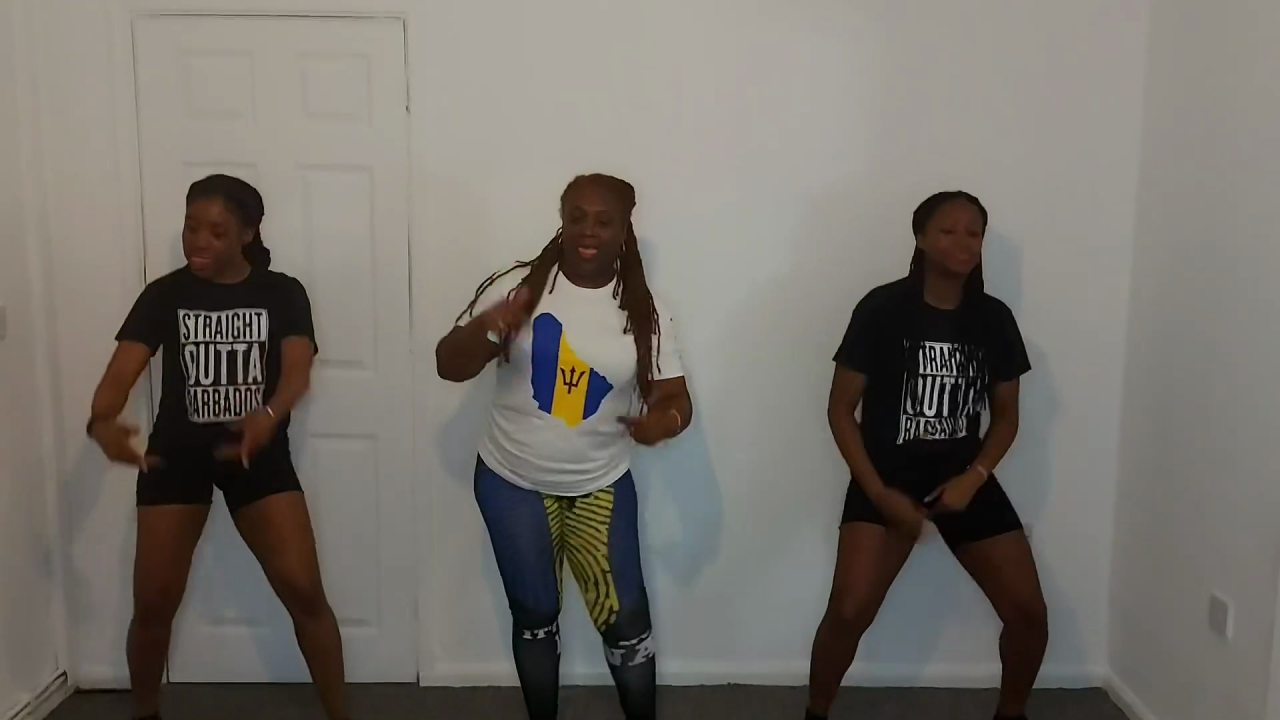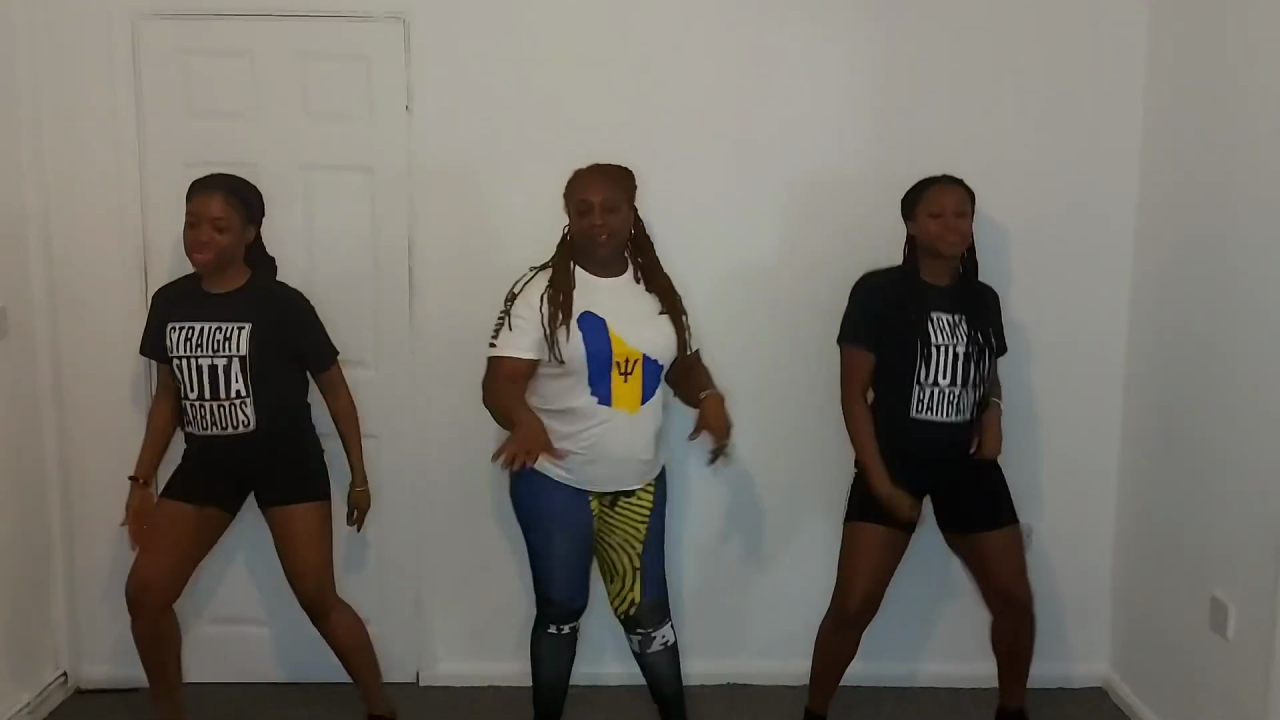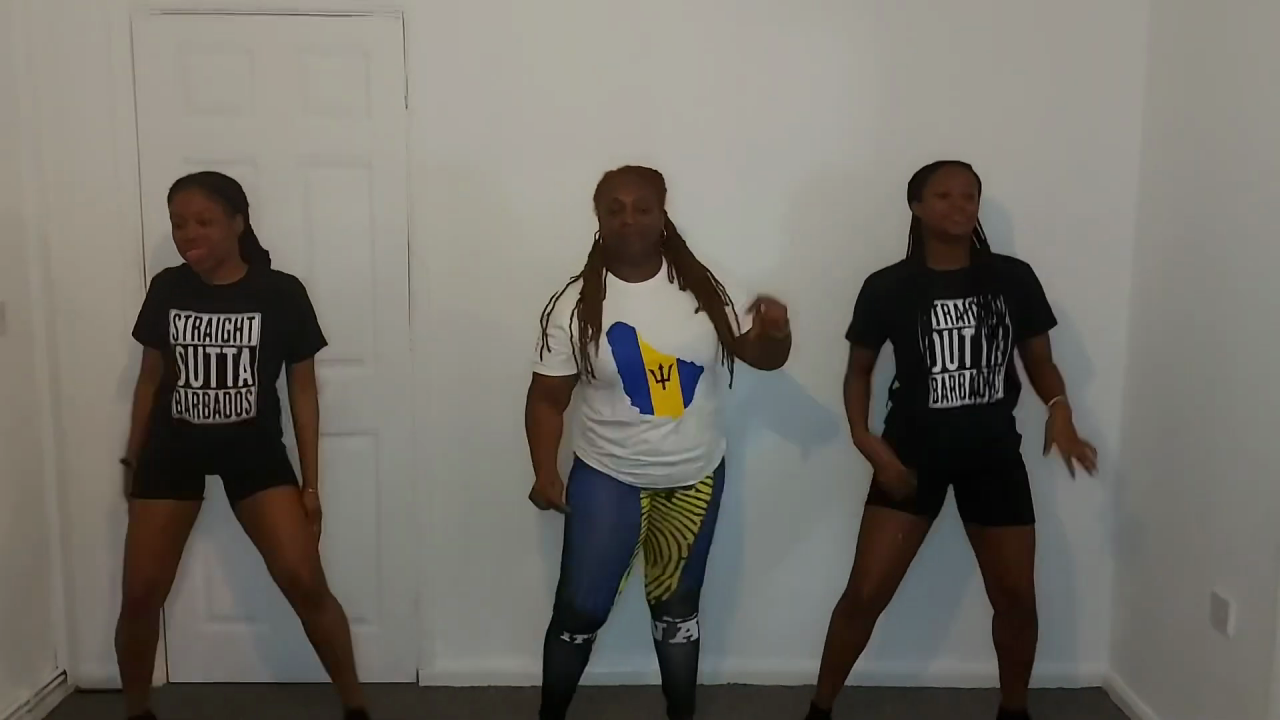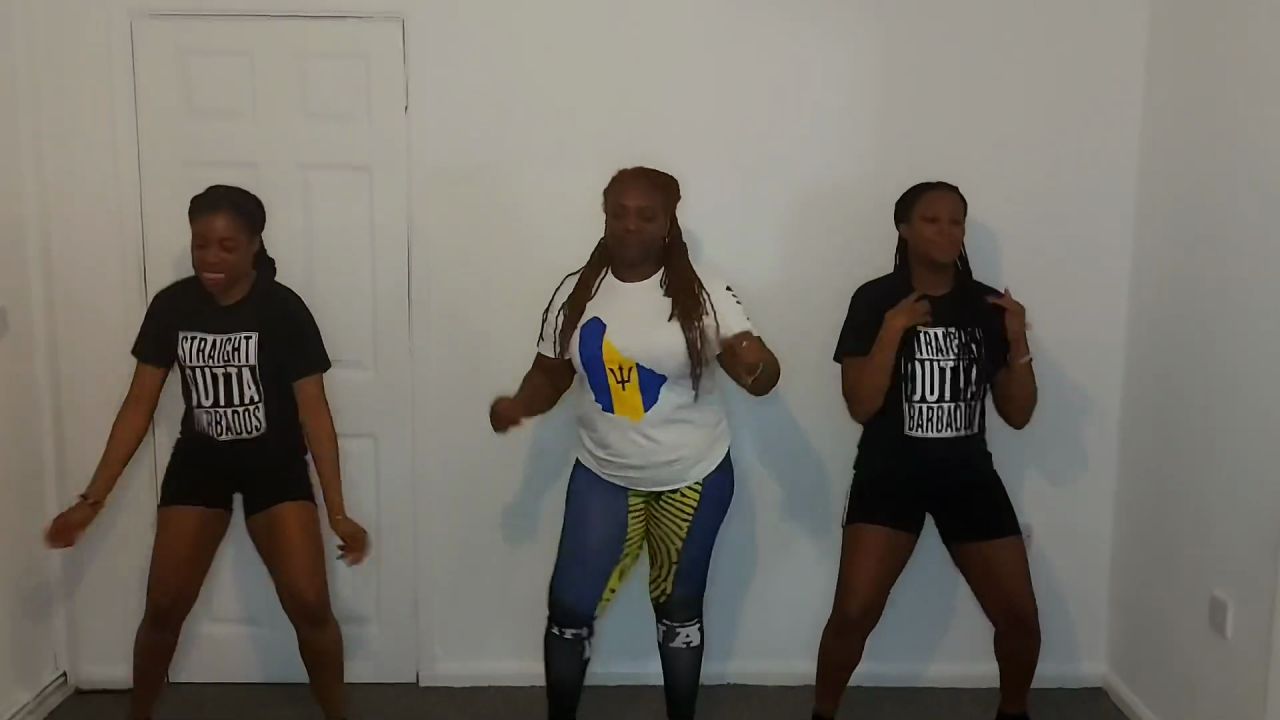
dt=0.4s
person 1, frame 1
left shoulder: (644, 310)
right shoulder: (519, 287)
left elbow: (677, 400)
right elbow: (450, 366)
left wrist: (667, 419)
right wrist: (484, 324)
left hip: (601, 487)
right hip: (512, 483)
left knee: (625, 619)
right knee: (535, 616)
person 1, frame 2
left shoulder: (658, 289)
right shoulder: (540, 291)
left elbow: (685, 365)
right elbow: (498, 384)
left wrist: (709, 398)
right wrist: (523, 423)
left hip: (639, 483)
right hip: (555, 481)
left knee: (644, 611)
right knee: (560, 611)
person 1, frame 3
left shoulder: (701, 285)
right shoulder: (574, 303)
left elbow: (760, 352)
right elbow: (546, 397)
left wrist: (776, 326)
right wrist: (545, 470)
left hip: (695, 479)
right hip: (608, 479)
left knee: (676, 606)
right knee: (580, 611)
person 1, frame 4
left shoulder: (701, 292)
right shoulder: (574, 293)
left elbow: (763, 380)
right elbow: (550, 374)
left wrist: (752, 362)
right wrist: (519, 404)
left hip: (694, 479)
right hip: (603, 479)
left knee: (678, 607)
right knee: (570, 609)
person 2, frame 1
left shoulder: (282, 293)
right shoulder: (165, 294)
left elbow: (297, 371)
right elbow: (121, 372)
left wrist: (268, 418)
right wrist: (103, 423)
left hip: (258, 454)
right hip: (177, 456)
left knee: (304, 590)
right knee: (153, 603)
person 2, frame 2
left shoulder: (283, 305)
right shoulder: (170, 302)
left elbow: (334, 388)
right elbow: (168, 396)
left wrist: (359, 476)
right wrist: (142, 481)
left hip: (287, 460)
right hip: (207, 463)
left knee: (318, 600)
right knee: (143, 593)
person 2, frame 3
left shoulder: (282, 294)
right shoulder: (166, 290)
left elbow: (303, 389)
right elbow: (152, 378)
left wrist: (310, 486)
right wrist: (133, 460)
left hip: (255, 452)
right hip: (172, 451)
left knee: (306, 583)
right knee: (139, 596)
person 2, frame 4
left shoulder: (284, 310)
right shoulder: (172, 308)
left elbow: (313, 409)
right elbow: (139, 404)
left wrist: (338, 510)
right wrist: (92, 499)
left hip: (277, 466)
right hip: (199, 466)
left knee: (309, 603)
right knee: (165, 607)
person 3, frame 1
left shoulder: (994, 319)
right shoulder: (883, 309)
left elbow: (1007, 415)
right elbow: (841, 409)
left wrist: (972, 478)
right wrist: (880, 491)
left hip: (965, 476)
right hip: (888, 478)
left knee: (1029, 612)
right knee: (848, 613)
person 3, frame 2
left shoulder: (983, 300)
right shoulder: (879, 291)
right elbow: (853, 393)
left wrist: (992, 412)
right wrist: (879, 481)
left hip: (968, 462)
right hip: (893, 464)
left knee: (1014, 599)
right knee: (853, 605)
person 3, frame 3
left shoulder: (1014, 277)
right shoulder: (888, 287)
left elbow: (1040, 361)
right elbow: (858, 370)
left wrist: (1060, 411)
right wrist: (864, 439)
left hip: (993, 454)
right hip: (914, 452)
left knee: (1017, 600)
right knee: (865, 593)
person 3, frame 4
left shoulder: (990, 306)
right shoulder: (875, 301)
left elbow: (1018, 414)
right elbow: (861, 408)
left wrist: (1018, 345)
right wrist: (891, 334)
left hip: (969, 476)
right hip: (888, 473)
left knee: (1020, 615)
right knee: (854, 613)
